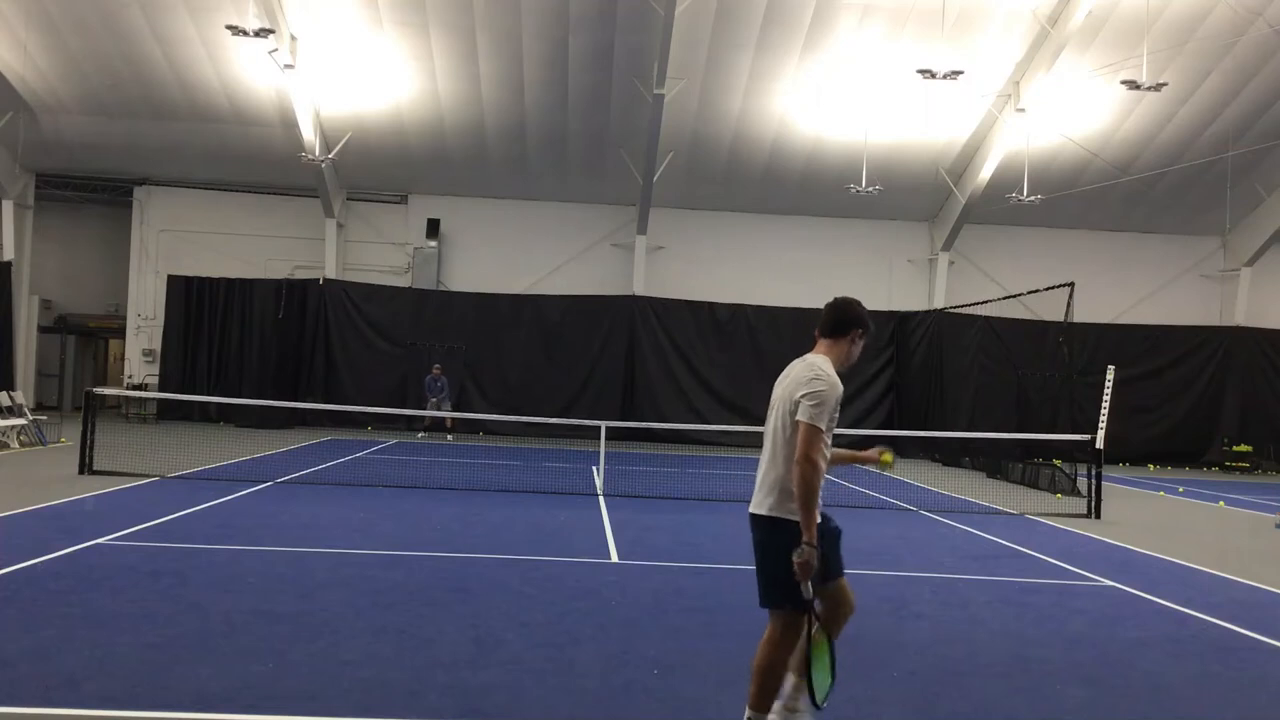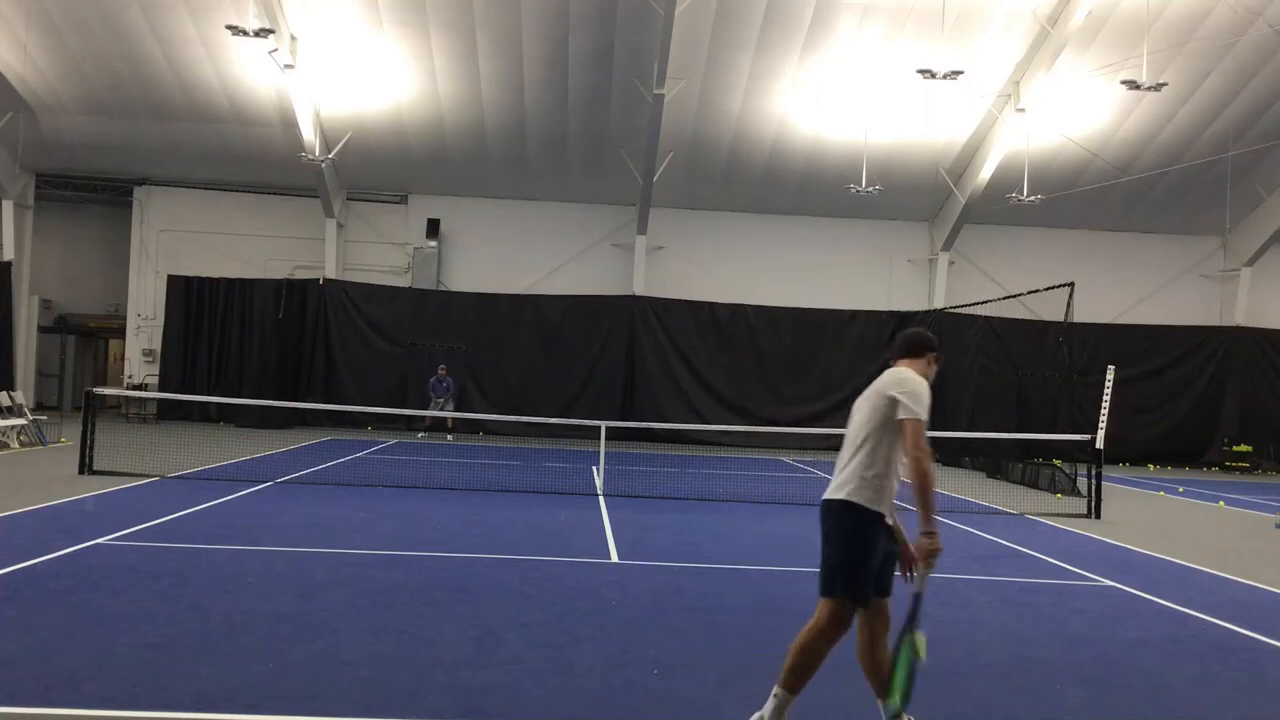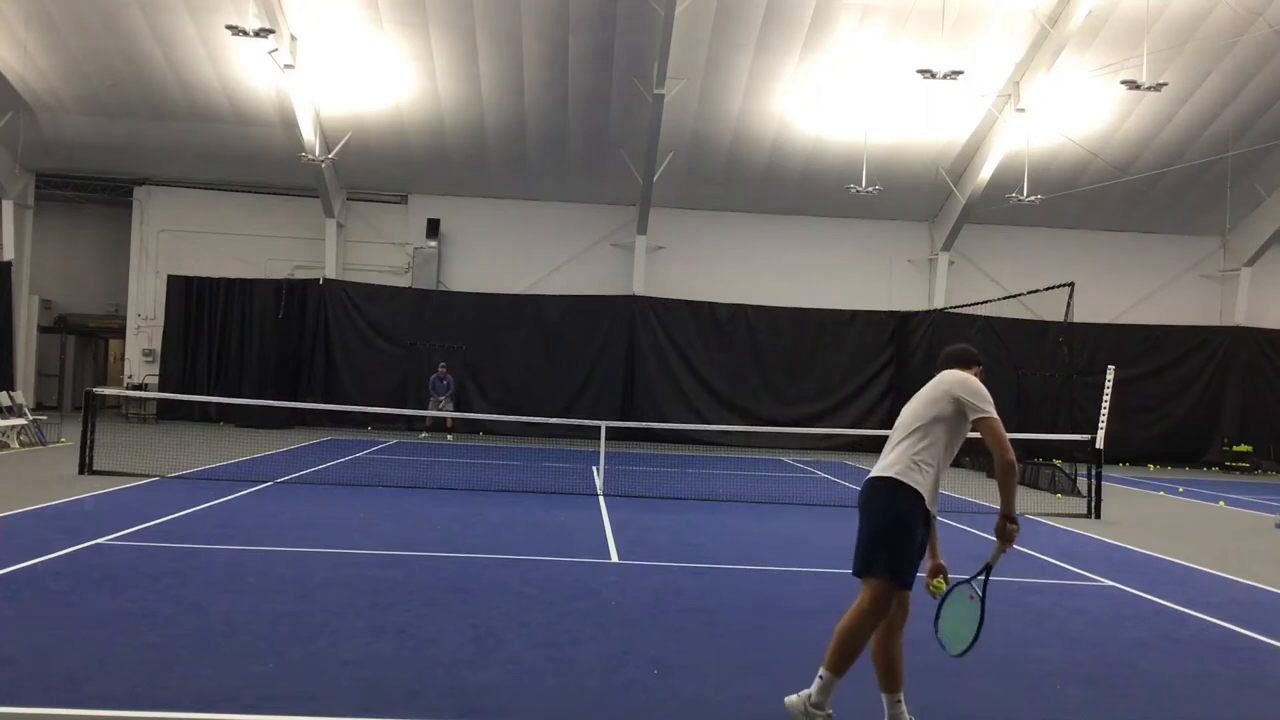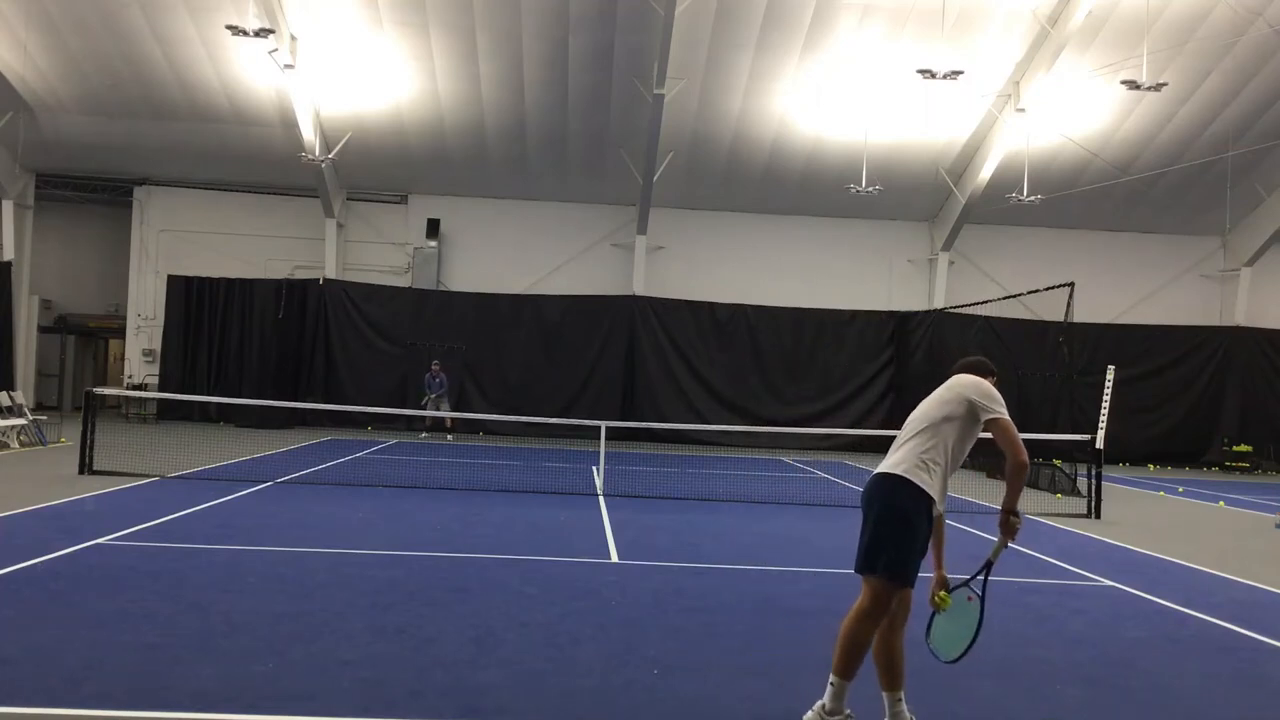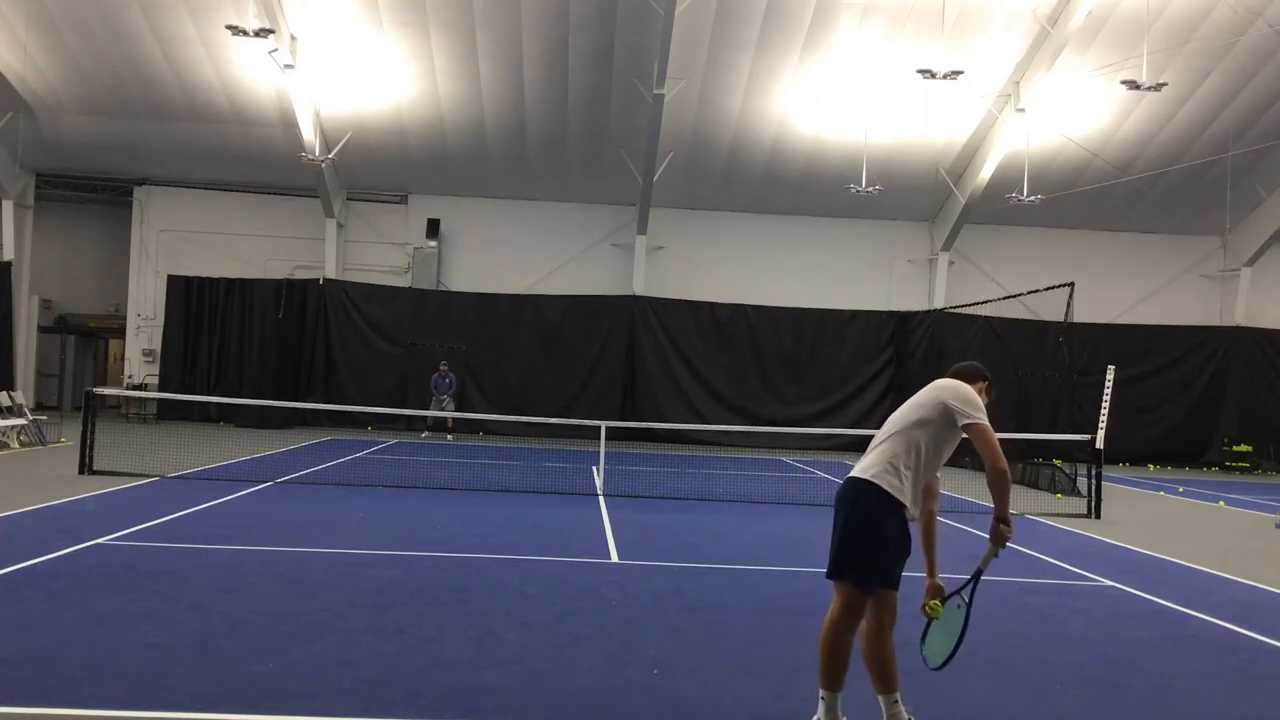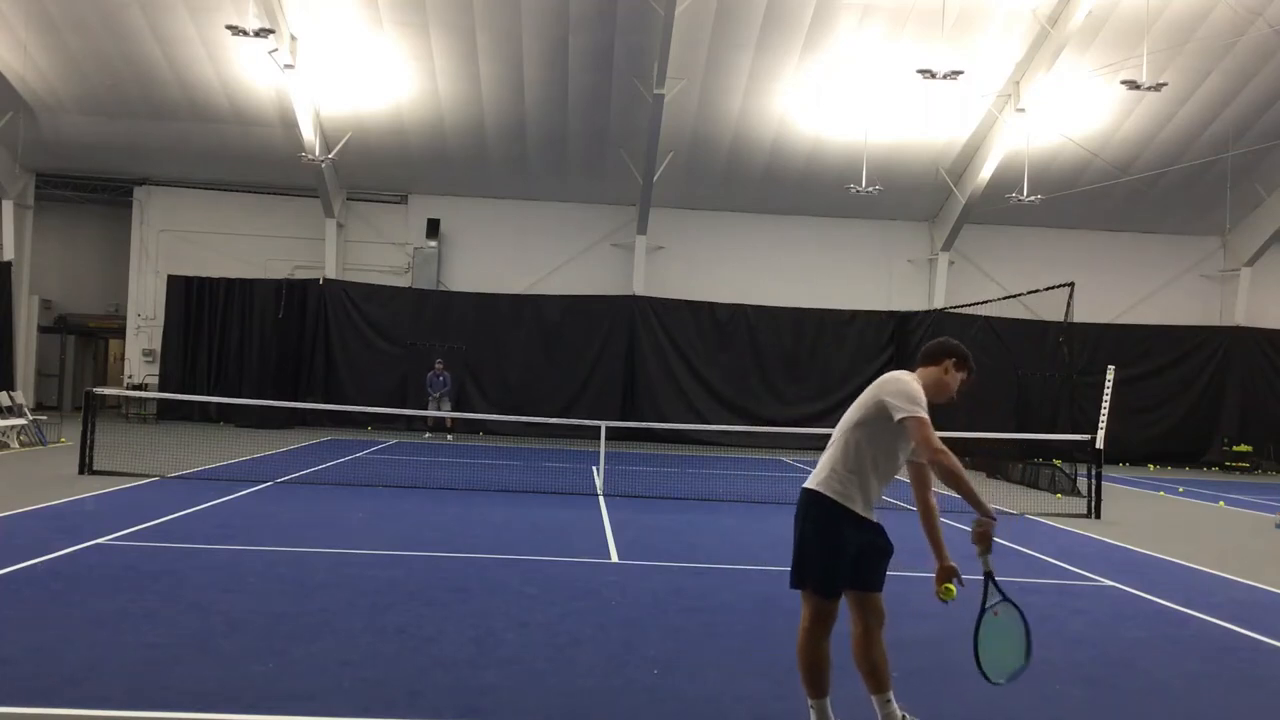
dt=0.5s
person 1, frame 1
left shoulder: (799, 369)
right shoulder: (824, 380)
right elbow: (805, 461)
left wrist: (859, 457)
right wrist: (809, 540)
left hip: (787, 514)
right hip: (785, 519)
left knee: (840, 604)
right knee: (787, 627)
person 1, frame 2
left shoulder: (880, 388)
right shoulder: (911, 382)
right elbow: (918, 455)
left wrist: (900, 542)
right wrist: (928, 529)
left hip: (863, 513)
right hip: (854, 511)
left knee: (876, 618)
right knee: (833, 619)
person 1, frame 3
left shoulder: (932, 394)
right shoulder: (966, 384)
right elbow: (1005, 458)
left wrist: (933, 556)
right wrist: (1007, 516)
left hip: (894, 495)
right hip: (895, 495)
left knee: (895, 612)
right knee: (875, 602)
person 1, frame 4
left shoulder: (948, 402)
right shoulder: (978, 387)
left elbow: (935, 495)
right elbow: (1019, 459)
left wrist: (939, 569)
right wrist: (1008, 510)
left hip: (903, 496)
right hip: (900, 493)
left knee: (895, 611)
right knee: (876, 601)
person 1, frame 5
left shoulder: (939, 414)
right shoulder: (960, 391)
left elbow: (928, 508)
right elbow: (998, 466)
left wrist: (932, 576)
right wrist: (1000, 518)
left hip: (887, 506)
right hip: (871, 497)
left knee: (882, 615)
right knee: (849, 608)
person 1, frame 6
left shoulder: (919, 413)
right shoulder: (902, 385)
left elbow: (923, 495)
right elbow: (937, 455)
left wrist: (941, 559)
right wrist: (983, 511)
left hip: (862, 516)
right hip: (828, 505)
left knee: (870, 616)
right knee: (819, 615)
